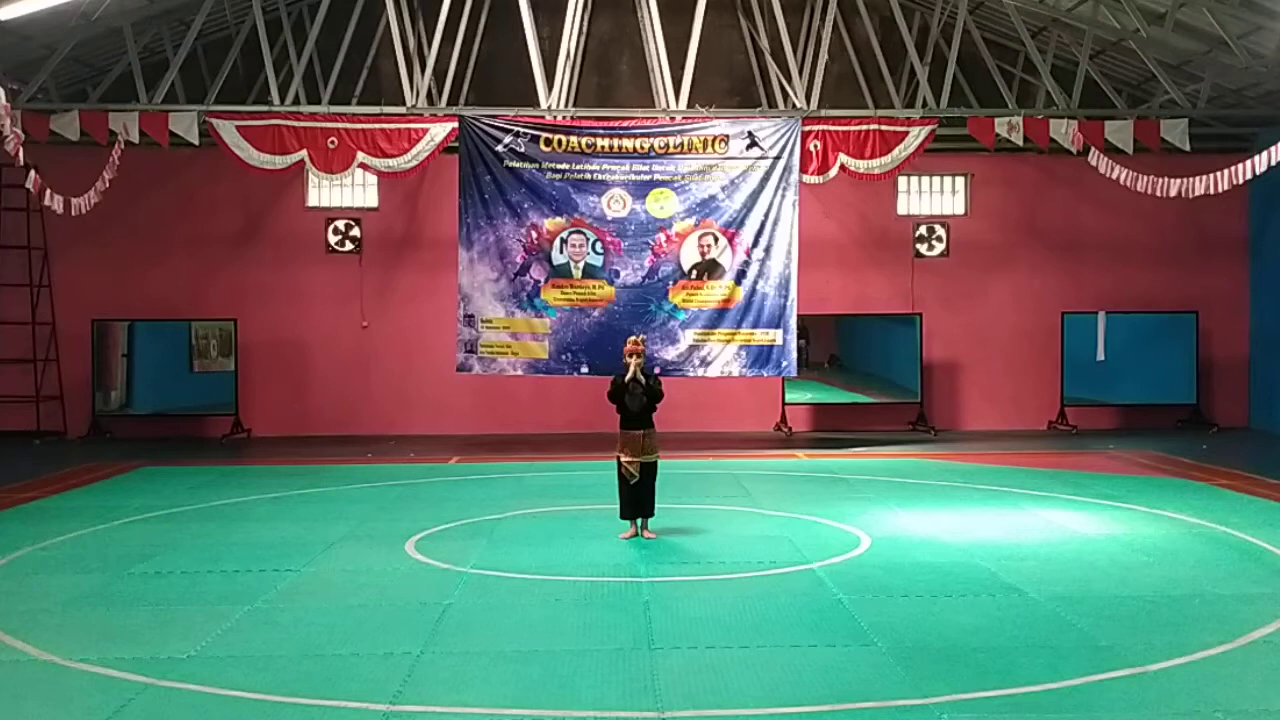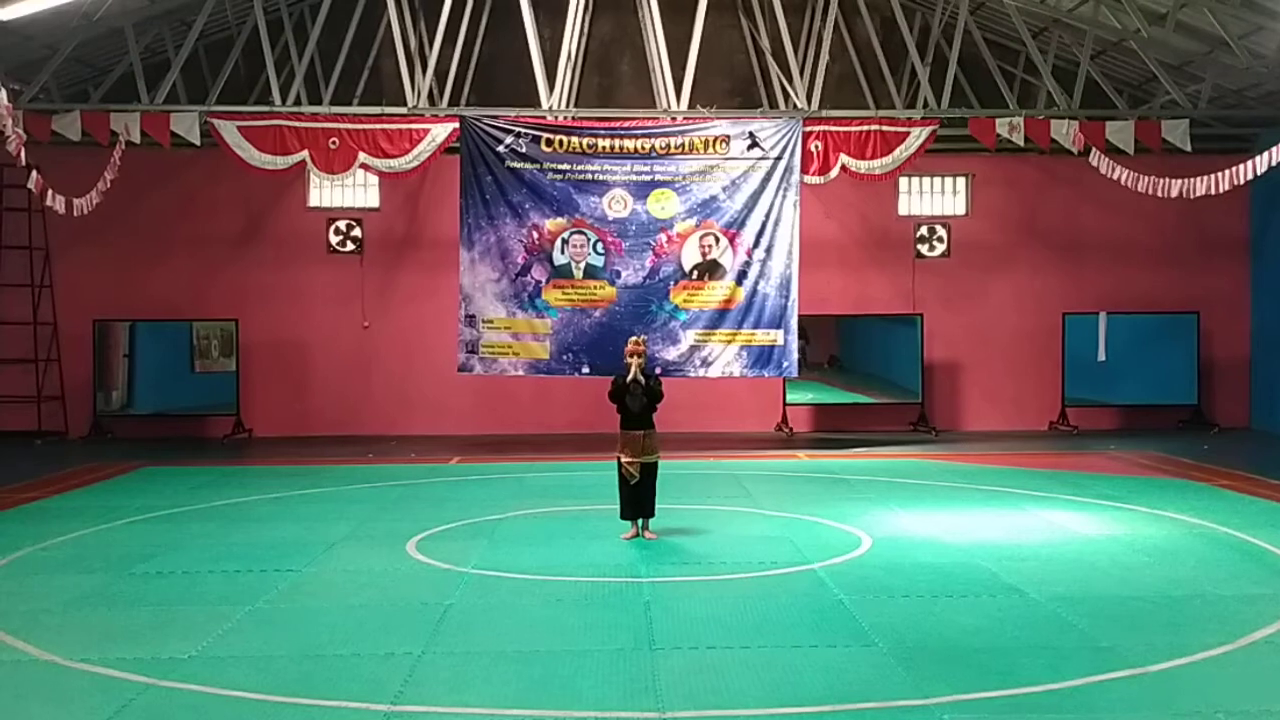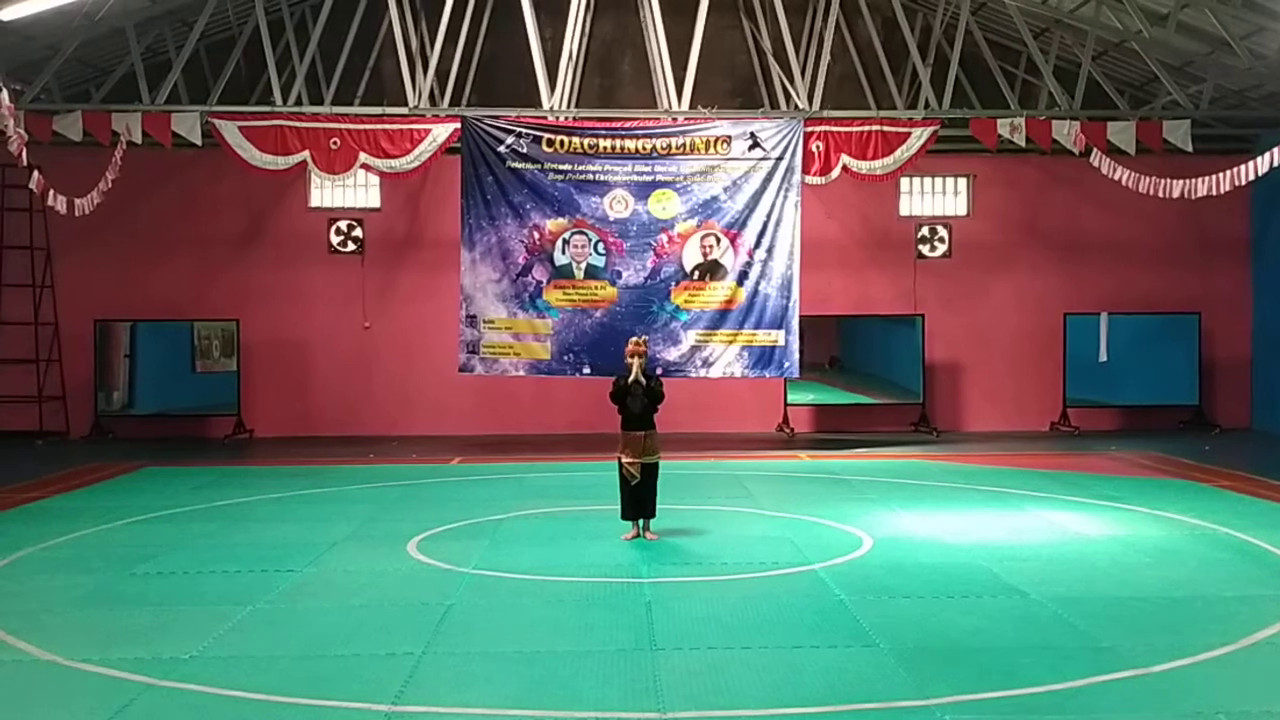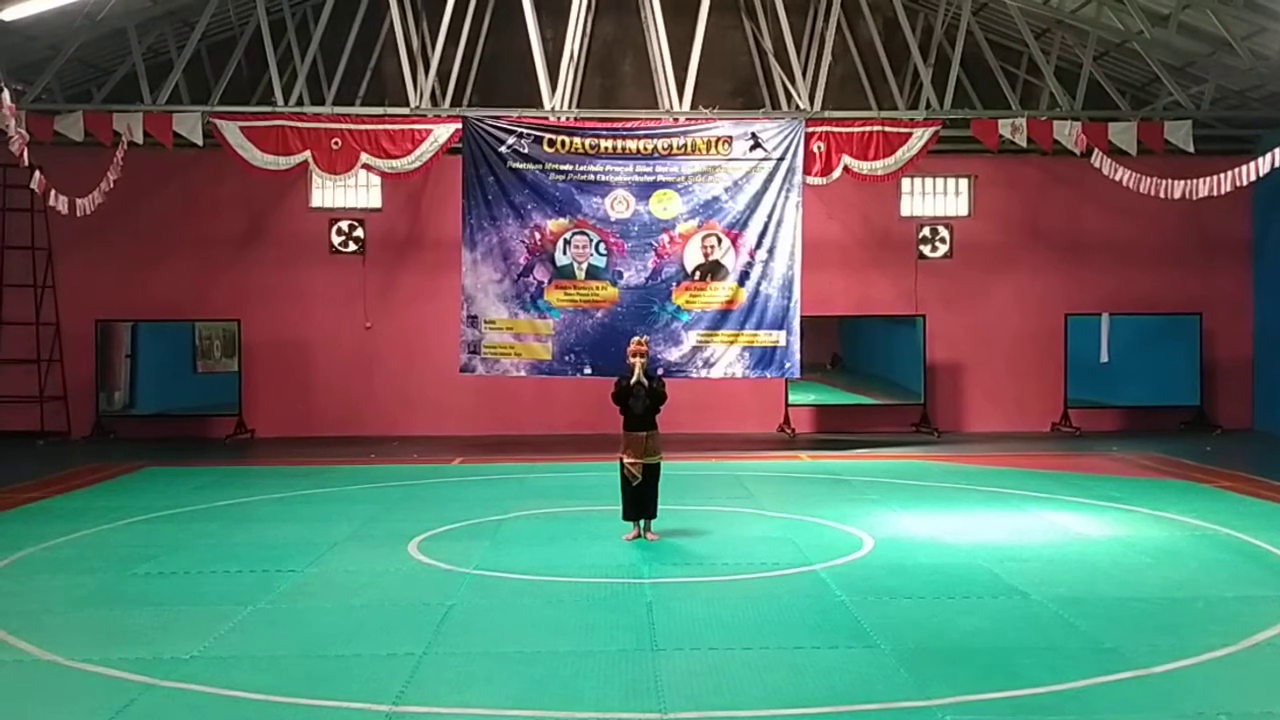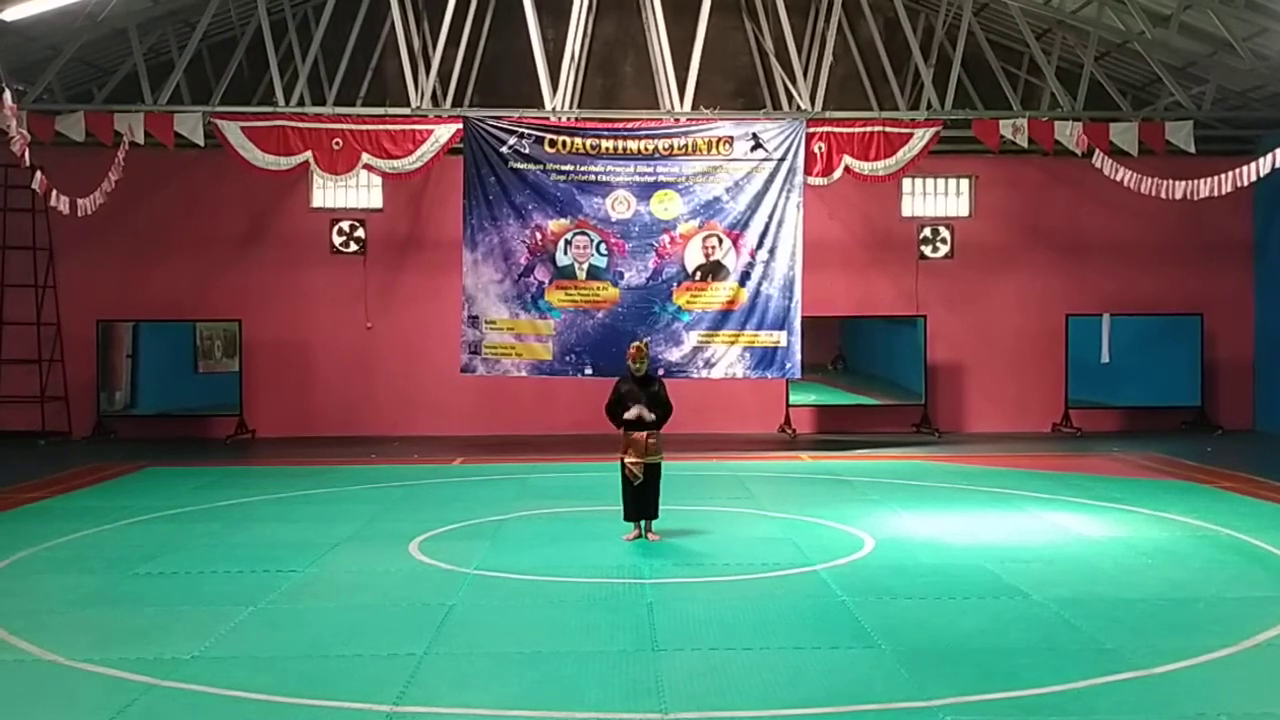
dt=0.4s
person 1, frame 1
left shoulder: (652, 379)
right shoulder: (619, 380)
left elbow: (658, 397)
right elbow: (612, 397)
left wrist: (641, 378)
right wrist: (628, 377)
left hip: (647, 435)
right hip: (627, 435)
left knee: (647, 481)
right knee: (627, 481)
left ankle: (645, 525)
right ankle: (632, 526)
person 1, frame 2
left shoulder: (652, 380)
right shoulder: (620, 380)
left elbow: (657, 397)
right elbow: (613, 397)
left wrist: (641, 379)
right wrist: (629, 378)
left hip: (648, 435)
right hip: (627, 436)
left knee: (647, 482)
right knee: (627, 481)
left ankle: (646, 526)
right ankle: (633, 526)
person 1, frame 3
left shoulder: (653, 380)
right shoulder: (621, 380)
left elbow: (658, 398)
right elbow: (615, 398)
left wrist: (642, 380)
right wrist: (631, 379)
left hip: (648, 436)
right hip: (628, 436)
left knee: (648, 482)
right knee: (628, 482)
left ankle: (647, 527)
right ankle: (634, 527)
person 1, frame 4
left shoulder: (655, 381)
right shoulder: (623, 381)
left elbow: (660, 400)
right elbow: (617, 399)
left wrist: (644, 381)
right wrist: (633, 380)
left hip: (650, 436)
right hip: (630, 437)
left knee: (650, 483)
right knee: (630, 482)
left ankle: (647, 527)
right ankle: (635, 527)
person 1, frame 5
left shoulder: (656, 383)
right shoulder: (622, 384)
left elbow: (667, 409)
right elbow: (610, 409)
left wrist: (653, 416)
right wrist: (625, 416)
left hip: (651, 438)
right hip: (630, 439)
left knee: (651, 484)
right knee: (631, 483)
left ankle: (649, 527)
right ankle: (636, 527)
